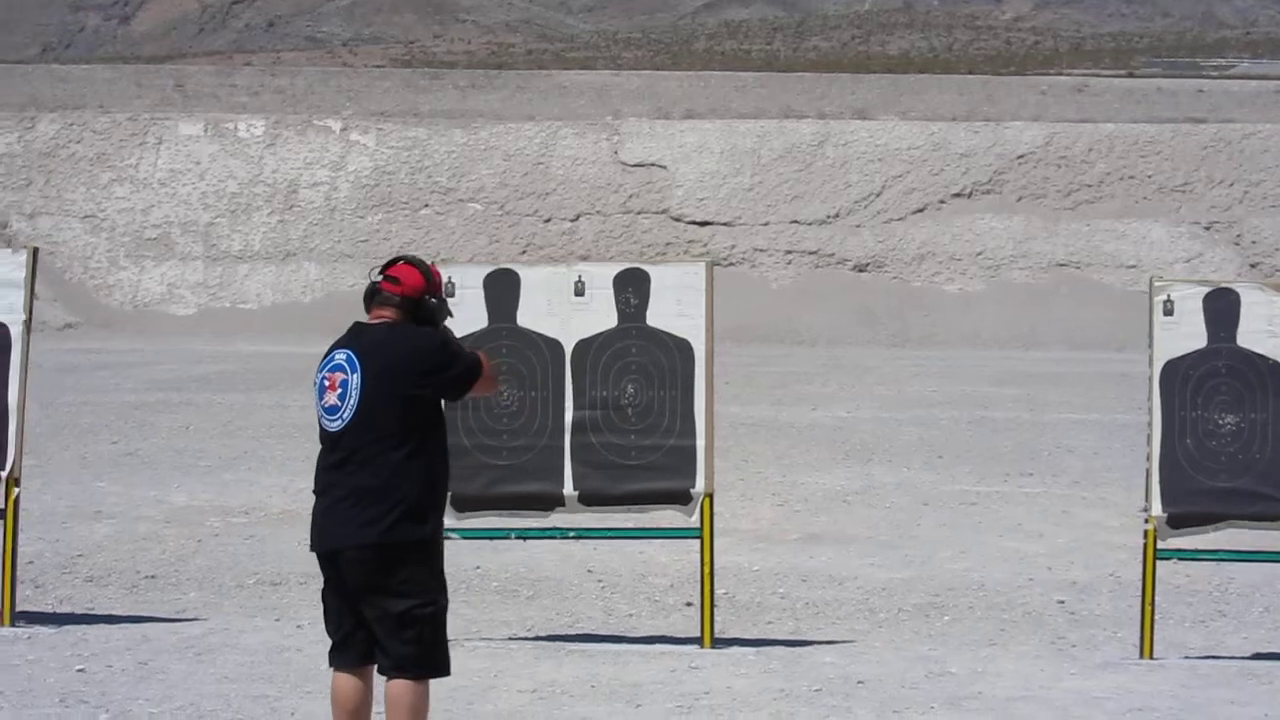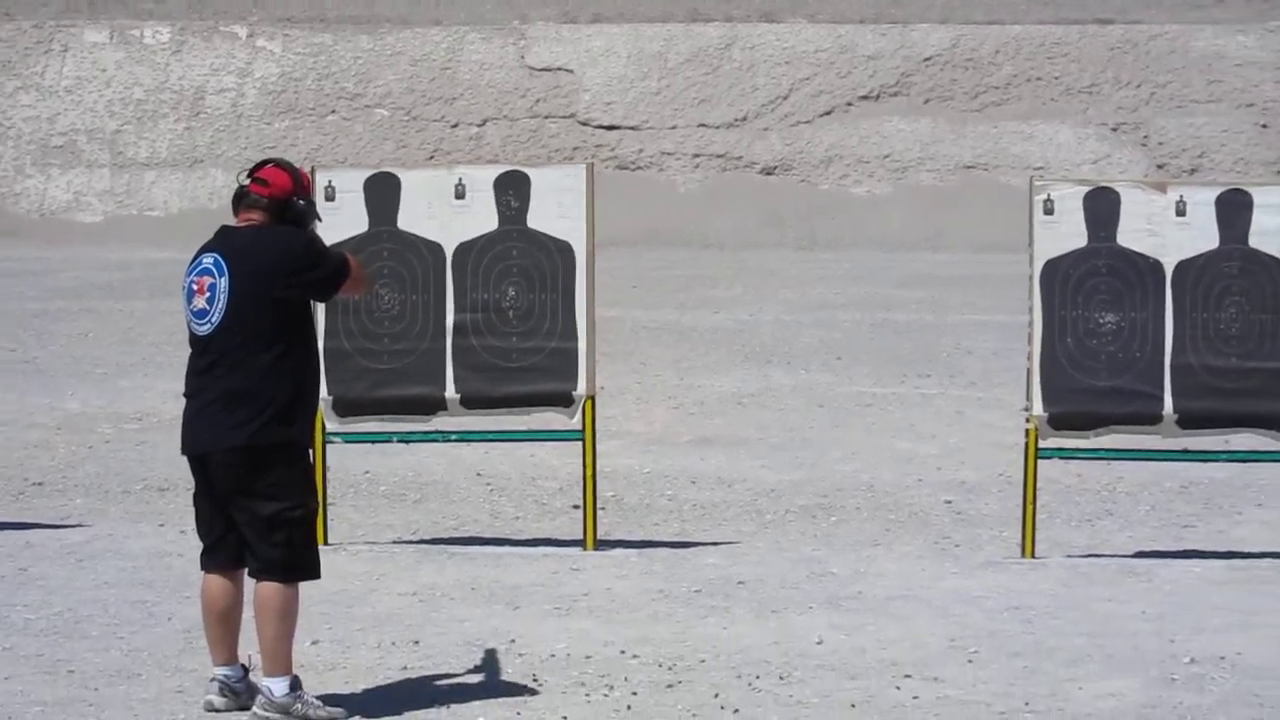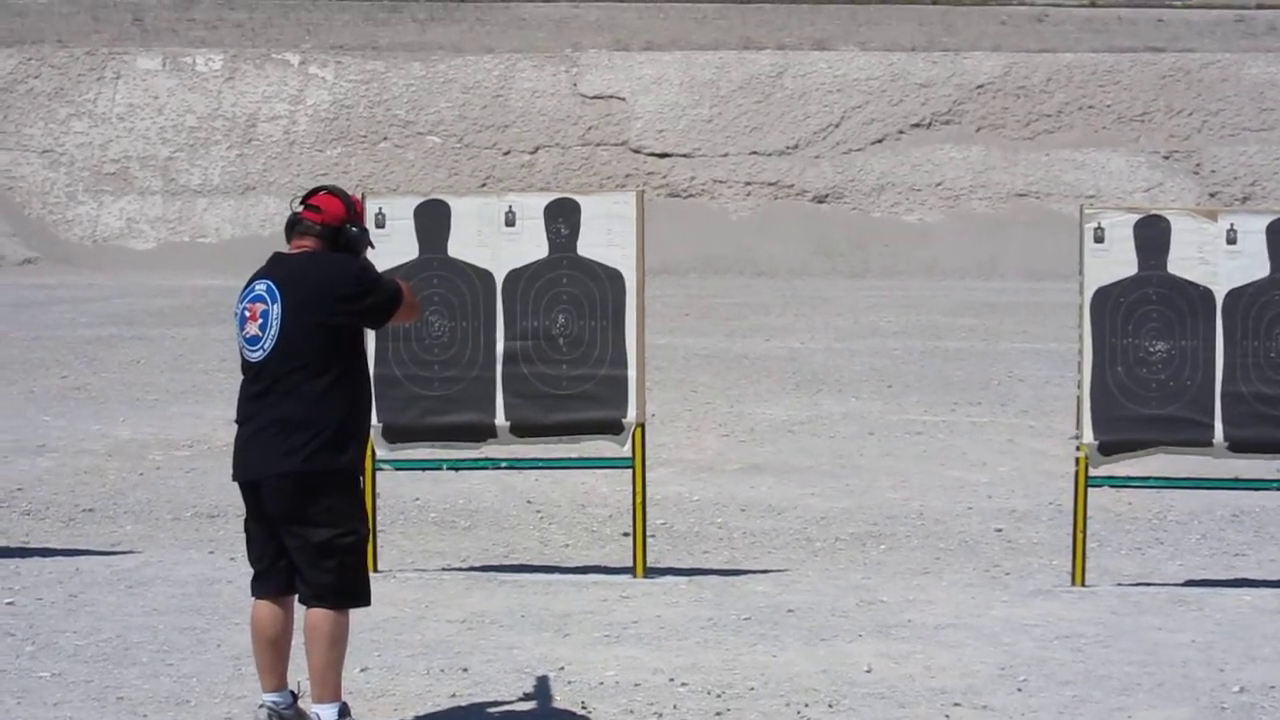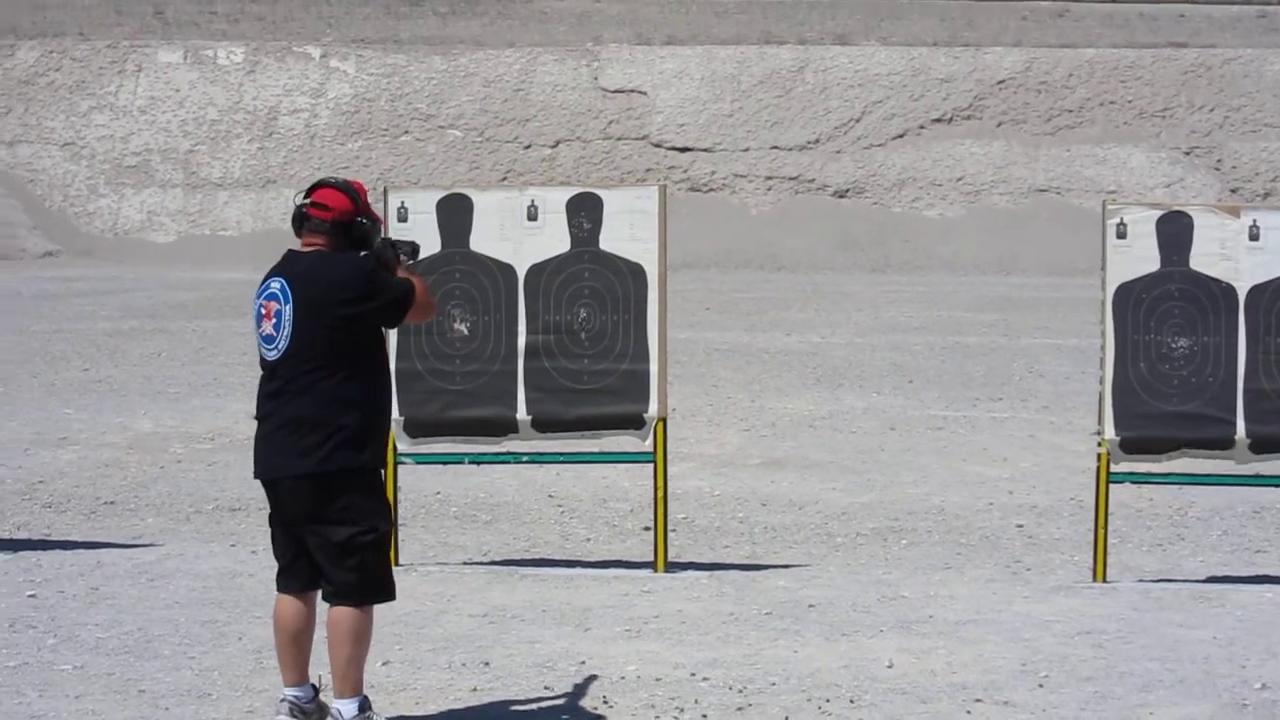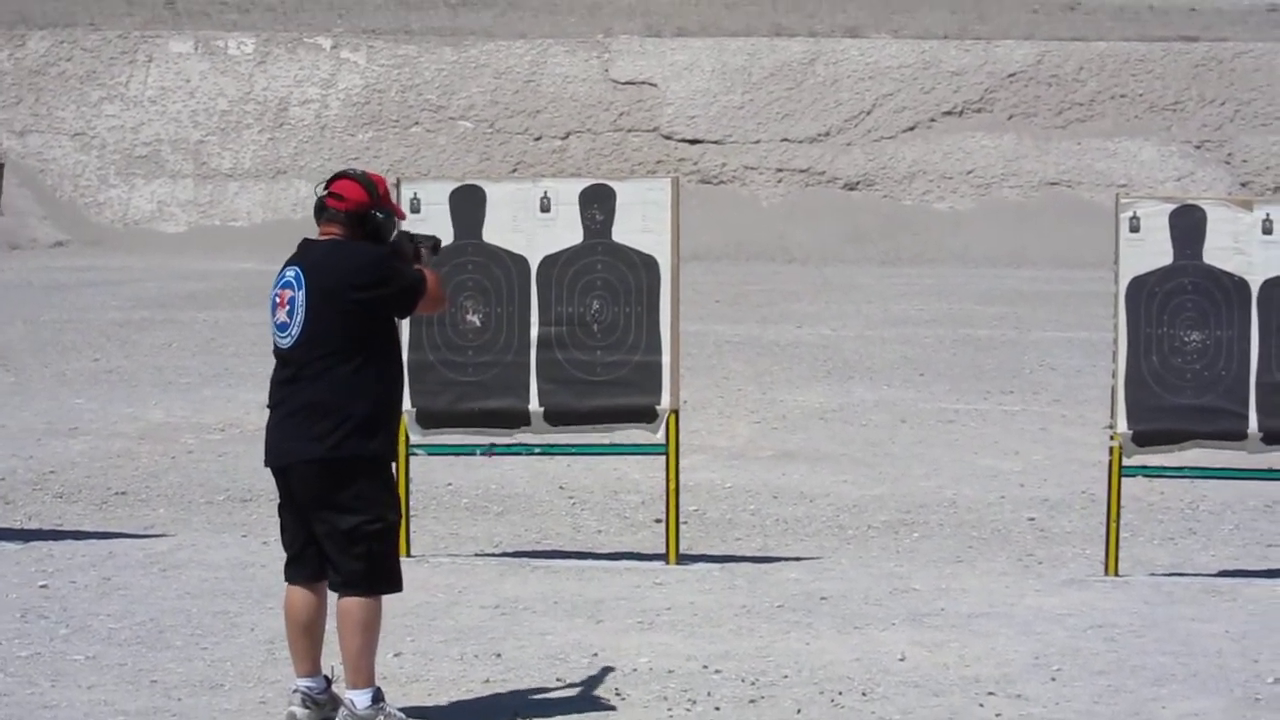
dt=1s
person 1, frame 1
left shoulder: (337, 351)
right shoulder: (418, 346)
right elbow: (486, 379)
right wrist: (445, 340)
left hip: (334, 534)
right hip: (393, 537)
left knee: (350, 658)
right knee: (408, 664)
person 1, frame 2
left shoulder: (205, 255)
right shoulder: (285, 247)
right elbow: (355, 280)
right wrist: (312, 244)
left hip: (205, 434)
right hip: (262, 438)
left knee: (221, 560)
right knee: (277, 564)
person 1, frame 3
left shoulder: (259, 282)
right shoulder: (337, 276)
right elbow: (407, 308)
right wrist: (367, 272)
left hip: (257, 461)
right hip: (313, 464)
left knee: (272, 587)
right knee: (328, 591)
person 1, frame 4
left shoulder: (276, 277)
right shoulder: (349, 275)
right elbow: (423, 307)
left wrist: (379, 271)
right wrist: (393, 267)
left hip: (280, 458)
right hip: (334, 461)
left knee: (296, 581)
right knee: (352, 587)
person 1, frame 5
left shoulder: (295, 266)
right shoulder: (362, 263)
right elbow: (433, 299)
left wrist: (398, 264)
right wrist: (409, 260)
left hip: (292, 445)
right hip: (343, 449)
left knee: (307, 572)
right knee: (360, 577)
